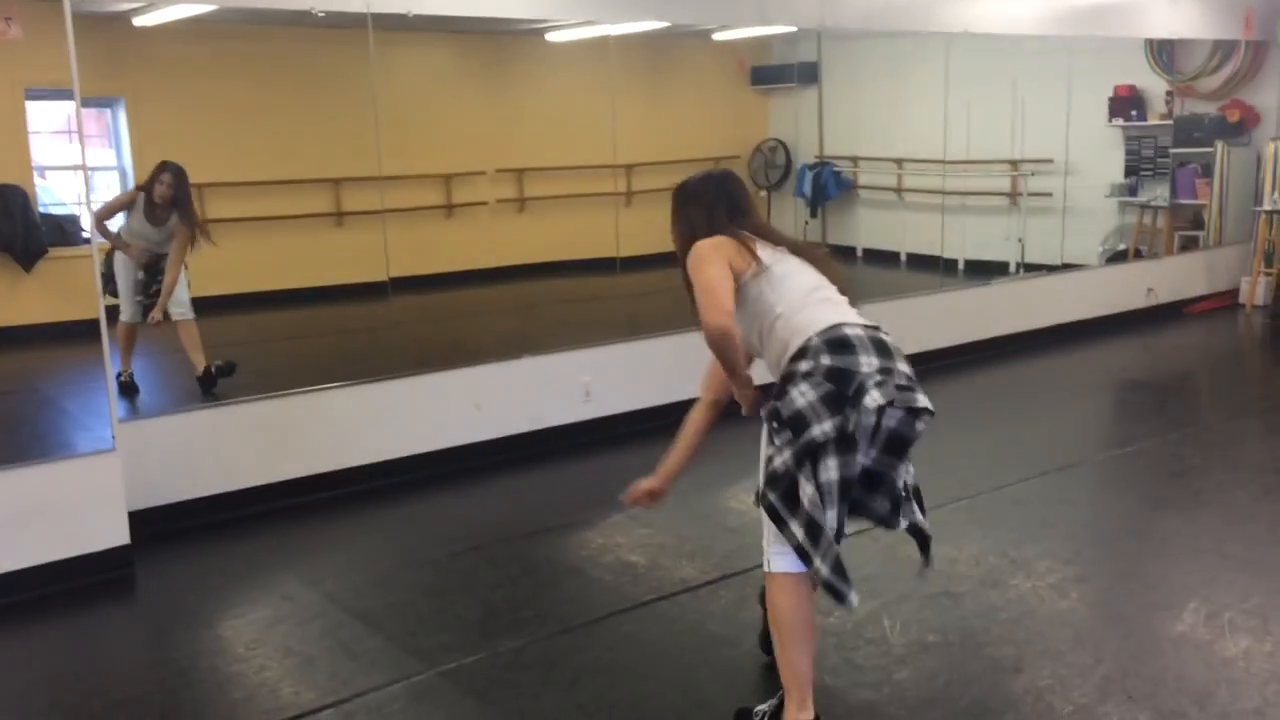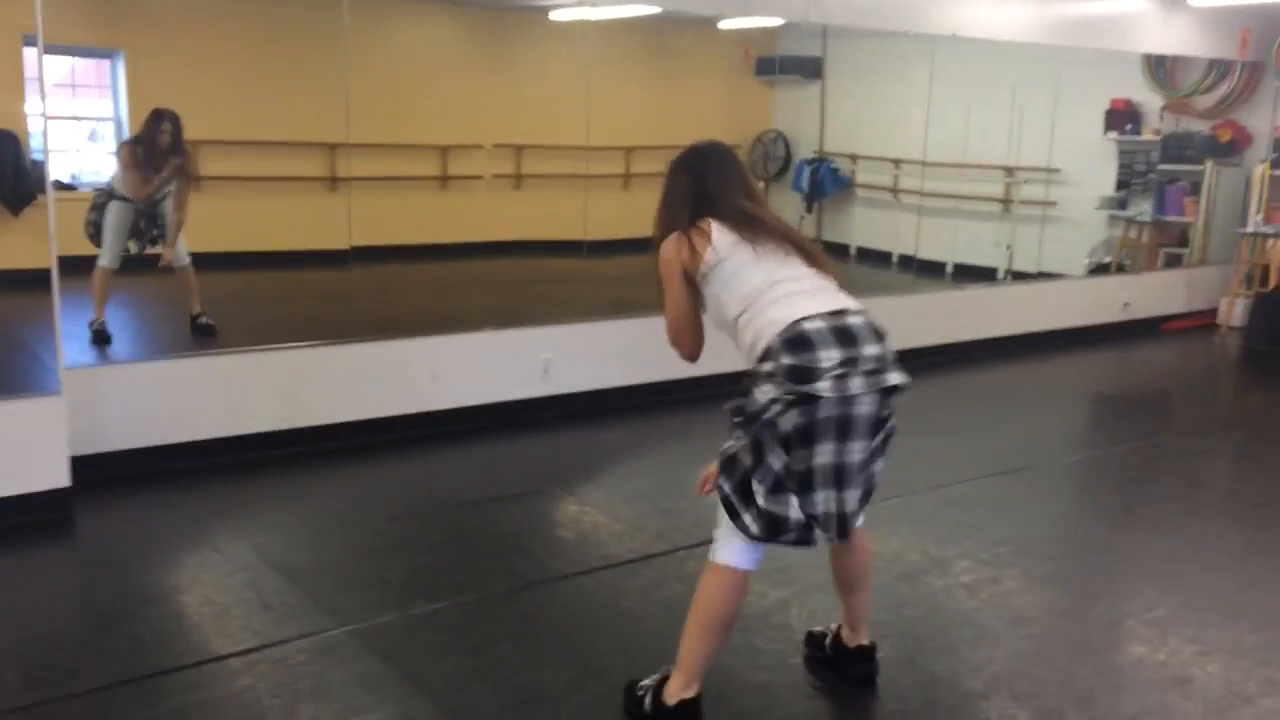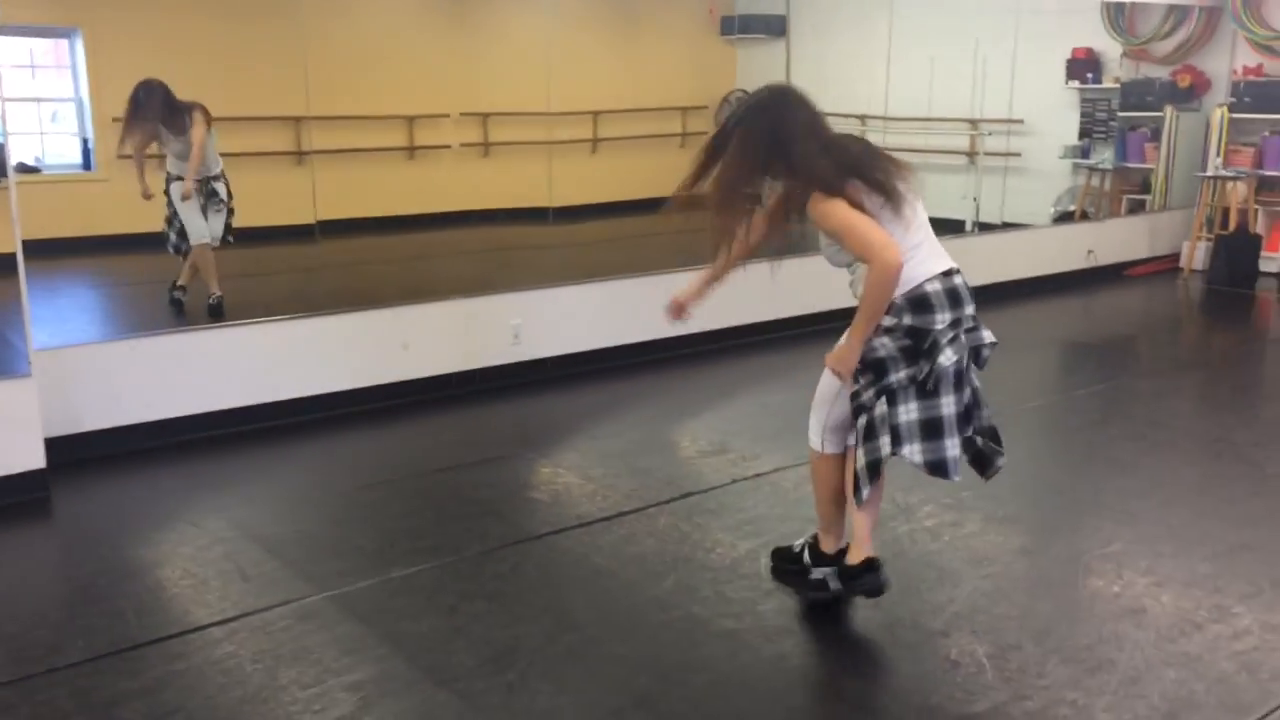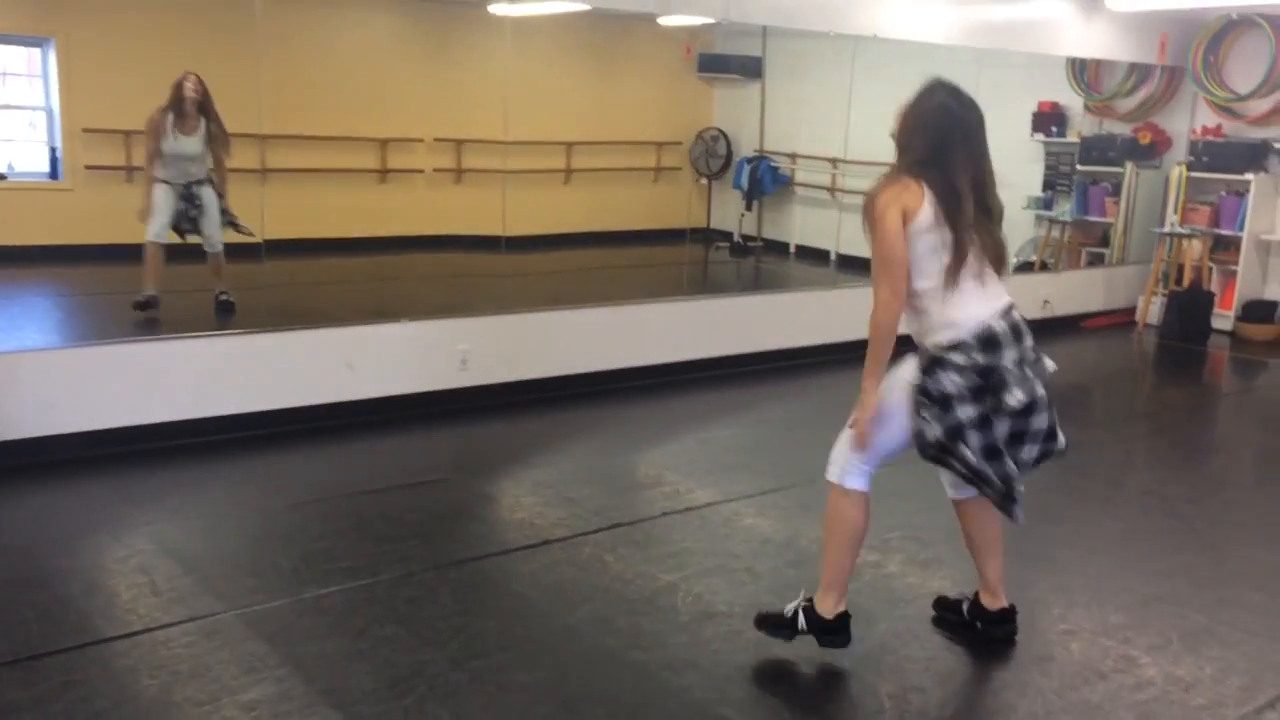
dt=0.7s
person 1, frame 1
left shoulder: (710, 253)
left elbow: (721, 327)
right elbow: (716, 390)
left wrist: (744, 382)
right wrist: (664, 475)
left hip: (829, 372)
right hip: (884, 373)
left knee: (785, 544)
right knee: (803, 510)
right ankle: (786, 628)
person 1, frame 2
left shoulder: (681, 246)
right shoulder: (771, 235)
left elbow: (688, 347)
right wrist: (735, 454)
left hip: (799, 369)
right hip: (865, 350)
left knee: (740, 538)
right knee: (839, 509)
right ankle: (856, 644)
person 1, frame 3
left shoulder: (820, 199)
right shoulder: (846, 158)
left elbow: (889, 262)
right elbow: (758, 231)
left wrist: (852, 345)
right wrist: (699, 287)
left hip: (903, 316)
right hip: (949, 299)
left knee: (828, 430)
right knee: (860, 436)
left ankle: (828, 549)
right ankle: (859, 557)
person 1, frame 4
left shoulder: (894, 194)
right shoulder: (968, 196)
left elbow: (891, 301)
left wrist: (870, 387)
left hip: (957, 360)
right hip: (1006, 341)
left knee: (849, 460)
right knee: (964, 477)
left ankle: (827, 611)
right ankle: (994, 606)
person 2, frame 1
left shoulder: (182, 216)
right shoulder: (133, 199)
left elbow: (174, 265)
right elbow: (98, 219)
left wrist: (161, 305)
right wrist: (125, 246)
left hip: (165, 256)
right hip: (130, 251)
left knee: (182, 309)
right knee: (130, 312)
left ankle: (203, 371)
right ankle: (125, 372)
person 2, frame 2
left shoulder: (179, 158)
right shoulder: (130, 152)
left elbow: (180, 207)
right elbow: (139, 194)
left wrist: (170, 246)
right wrist: (166, 175)
left hip: (160, 200)
right hip: (124, 199)
left knee: (180, 254)
right knee: (109, 256)
left ankle: (197, 314)
right ankle: (98, 320)
person 2, frame 3
left shoulder: (194, 114)
right shoulder: (151, 126)
left elbow: (198, 146)
right elbow: (137, 150)
left wrist: (191, 182)
right wrist: (142, 183)
left hip: (212, 178)
right hip: (179, 180)
left knee: (214, 237)
right knee: (199, 236)
left ankle: (180, 285)
right ankle: (215, 294)
person 2, frame 4
left shoulder: (210, 125)
right shoulder: (159, 120)
left elbow: (219, 163)
right elbow: (150, 161)
left wrist: (223, 196)
right wrist: (147, 198)
left hip: (200, 185)
right hip: (166, 185)
left knee: (213, 240)
right knee: (155, 232)
left ankle: (221, 292)
right ankle: (150, 292)
